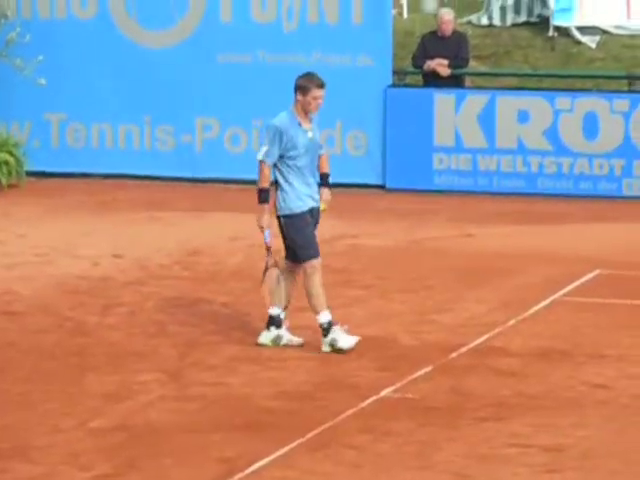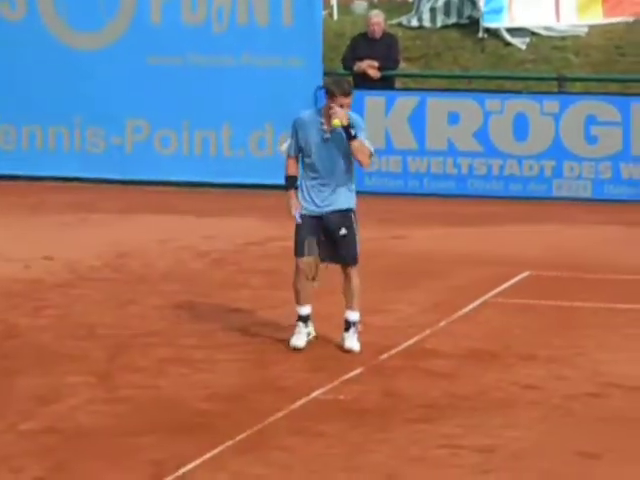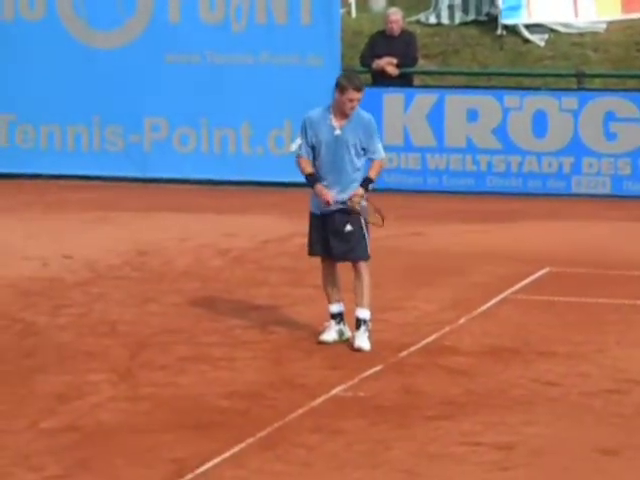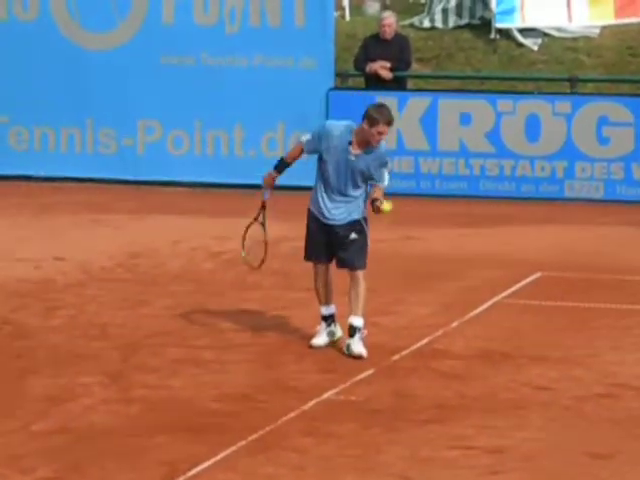
dt=1s
person 1, frame 1
left shoulder: (314, 123)
right shoulder: (280, 126)
right elbow: (265, 166)
left wrist: (325, 186)
right wrist: (263, 209)
left hip: (311, 204)
right hip: (293, 208)
left knee: (294, 265)
right knee: (313, 266)
left ankle: (274, 328)
right ankle: (329, 331)
person 1, frame 2
left shoulder: (354, 123)
right shoulder: (303, 121)
left elbow: (366, 161)
right elbow: (293, 158)
left wrist: (347, 128)
right wrist: (292, 193)
left hip: (341, 206)
right hip: (308, 207)
left knee: (349, 267)
right knee: (303, 265)
left ankle: (351, 328)
right ankle: (304, 323)
person 1, frame 3
left shoulder: (366, 122)
right shoulder: (312, 120)
left elbow: (378, 159)
right elbow: (302, 157)
left wrist: (364, 185)
right wrist: (317, 186)
left hip: (352, 206)
right hip: (322, 206)
left knee: (360, 263)
right knee: (327, 262)
left ankle: (363, 326)
right ankle: (337, 321)
person 1, frame 4
left shoulder: (380, 154)
right shoulder: (331, 131)
left elbow: (378, 184)
right elbow: (300, 148)
left wrist: (377, 203)
right wrist: (276, 172)
left hip: (352, 217)
right hip: (320, 212)
left knee: (357, 272)
right knee: (320, 267)
left ankle: (355, 334)
right ankle: (329, 324)
